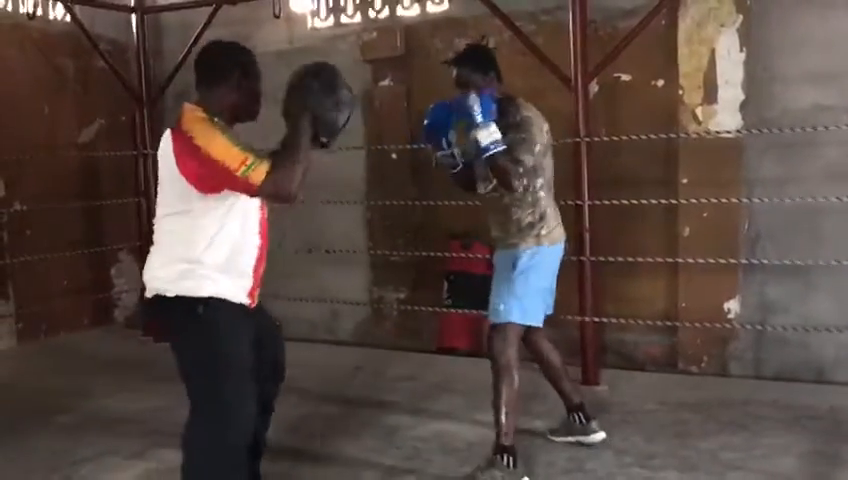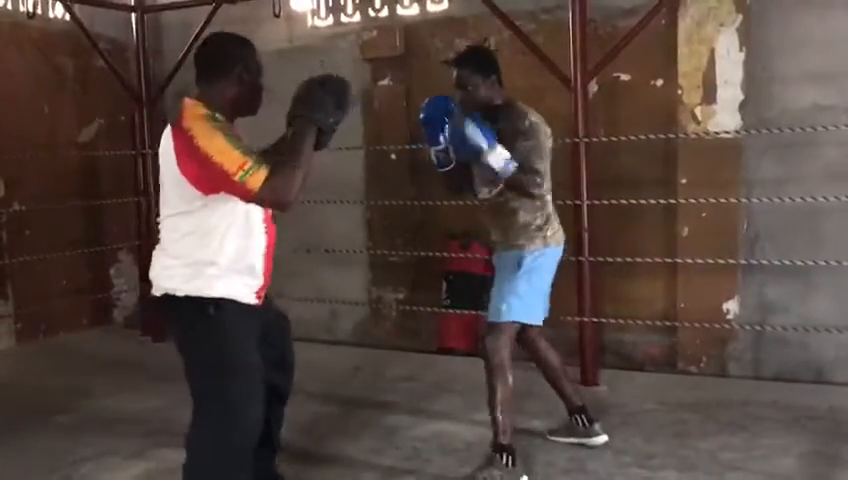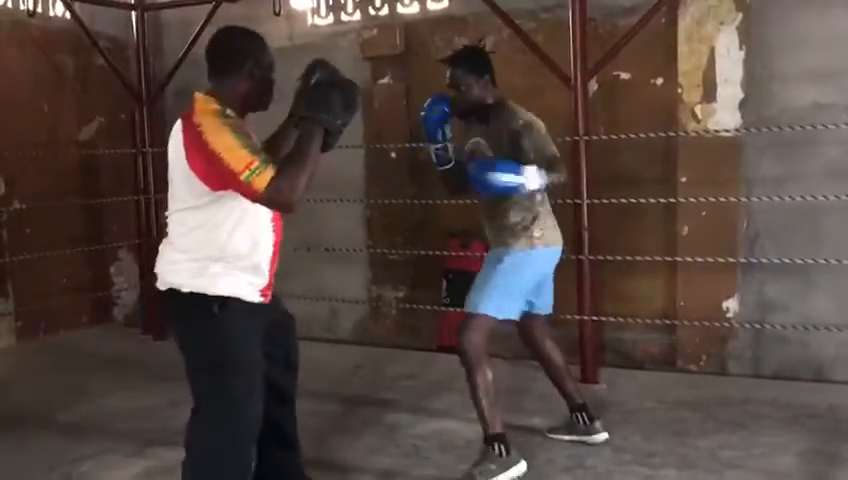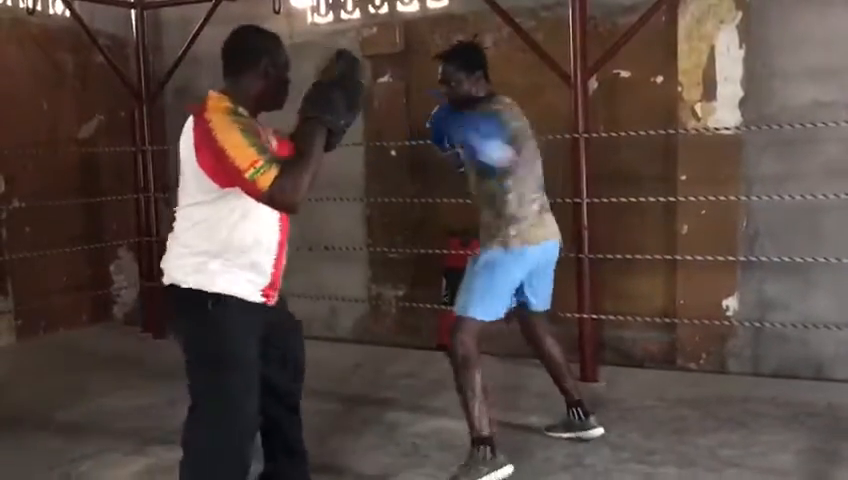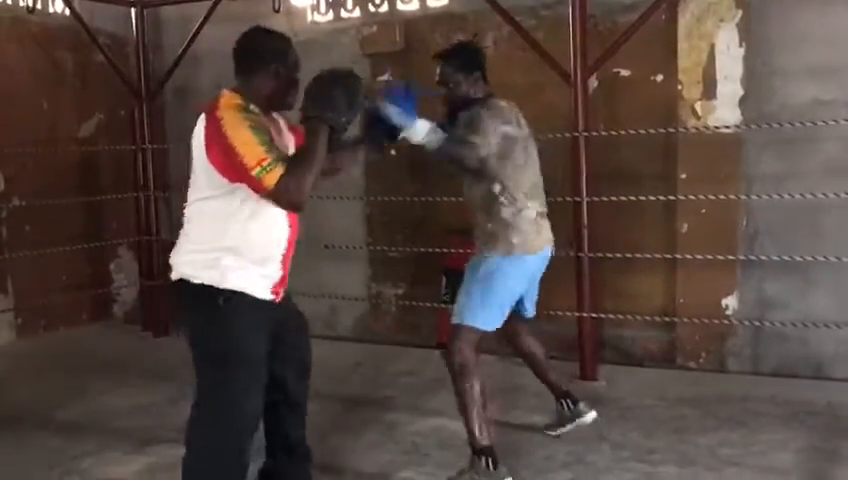
dt=0.1s
person 1, frame 1
left shoulder: (212, 131)
right shoulder: (199, 134)
left elbow: (265, 175)
right elbow: (281, 185)
left wrist: (304, 133)
right wrist: (303, 120)
left hip: (228, 294)
right hip: (195, 297)
left knee: (262, 372)
right knee: (224, 412)
person 1, frame 2
left shoulder: (214, 127)
right shoulder: (200, 131)
left elbow: (259, 174)
right elbow: (280, 192)
left wrist: (298, 128)
right wrist: (309, 127)
left hip: (237, 291)
right hip: (202, 297)
left knee: (272, 374)
right knee: (229, 411)
person 1, frame 3
left shoulder: (224, 122)
right shoulder: (210, 127)
left elbow: (265, 166)
right elbow: (284, 193)
left wrist: (298, 120)
right wrist: (315, 127)
left hip: (243, 289)
right hip: (208, 295)
left knee: (277, 377)
right knee: (230, 411)
person 1, frame 4
left shoulder: (247, 122)
right shoulder: (220, 123)
left elbow: (288, 158)
right elbow: (287, 194)
left wrist: (317, 122)
right wrist: (319, 124)
left hip: (253, 289)
right hip: (211, 293)
left knee: (281, 386)
right knee: (226, 411)
person 1, frame 5
left shoulder: (264, 122)
right shoulder: (231, 120)
left elbow: (315, 162)
right elbow: (292, 192)
left wrist: (364, 142)
right wrist: (322, 123)
left hip: (260, 286)
right hip: (220, 288)
left knee: (287, 384)
right knee: (231, 408)
person 2, frame 1
left shoulder: (522, 118)
right shoulder: (497, 120)
left elbow: (513, 179)
right elbow: (471, 182)
left wrist: (482, 131)
right wrist: (447, 144)
left hip: (531, 245)
right hip: (528, 244)
left knee: (502, 345)
right knee: (532, 335)
right ankle: (580, 418)
person 2, frame 2
left shoulder: (525, 124)
right shoulder: (481, 127)
left elbow: (535, 186)
right elbow: (457, 184)
left wrist: (488, 152)
right wrist: (441, 138)
left hip: (534, 247)
right hip: (520, 246)
left knee: (495, 344)
right knee: (529, 336)
right ankle: (583, 420)
person 2, frame 3
left shoulder: (518, 122)
right shoulder: (477, 129)
left elbow: (557, 171)
right elbow: (456, 184)
left wrist: (518, 178)
right wrist: (437, 137)
left hip: (526, 245)
right hip: (533, 245)
left knee: (471, 340)
right knee: (534, 331)
right ankle: (584, 418)
person 2, frame 4
left shoulder: (495, 113)
right shoulder: (488, 113)
left elbow: (505, 163)
right elbow: (479, 172)
left wrist: (488, 147)
right wrist: (460, 146)
left hip: (510, 245)
right hip: (542, 240)
left knee: (461, 342)
right knee: (535, 327)
right ankle: (580, 414)
person 2, frame 5
left shoulder: (489, 115)
right shoulder: (497, 115)
left elbow: (468, 159)
right elbow: (481, 166)
left wrist: (415, 127)
right wrist: (421, 130)
left hip: (509, 250)
right hip: (532, 244)
left knee: (460, 350)
right knee: (514, 329)
right ankle: (570, 404)
